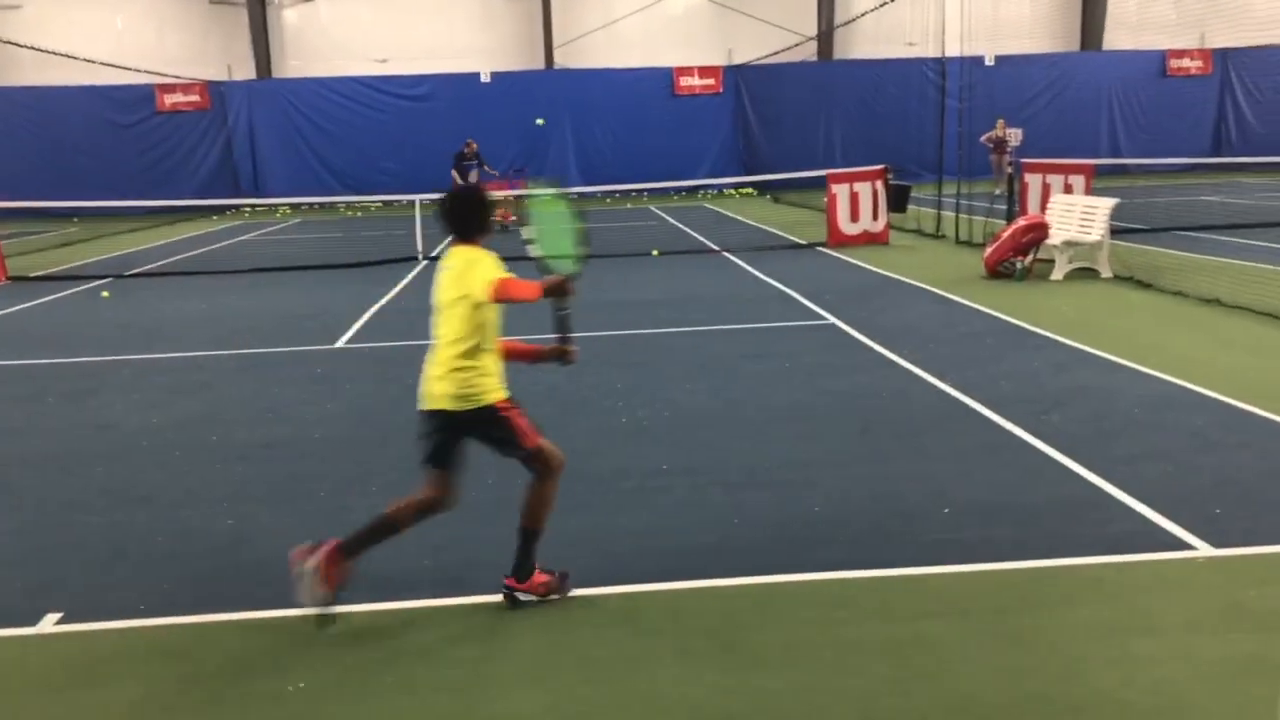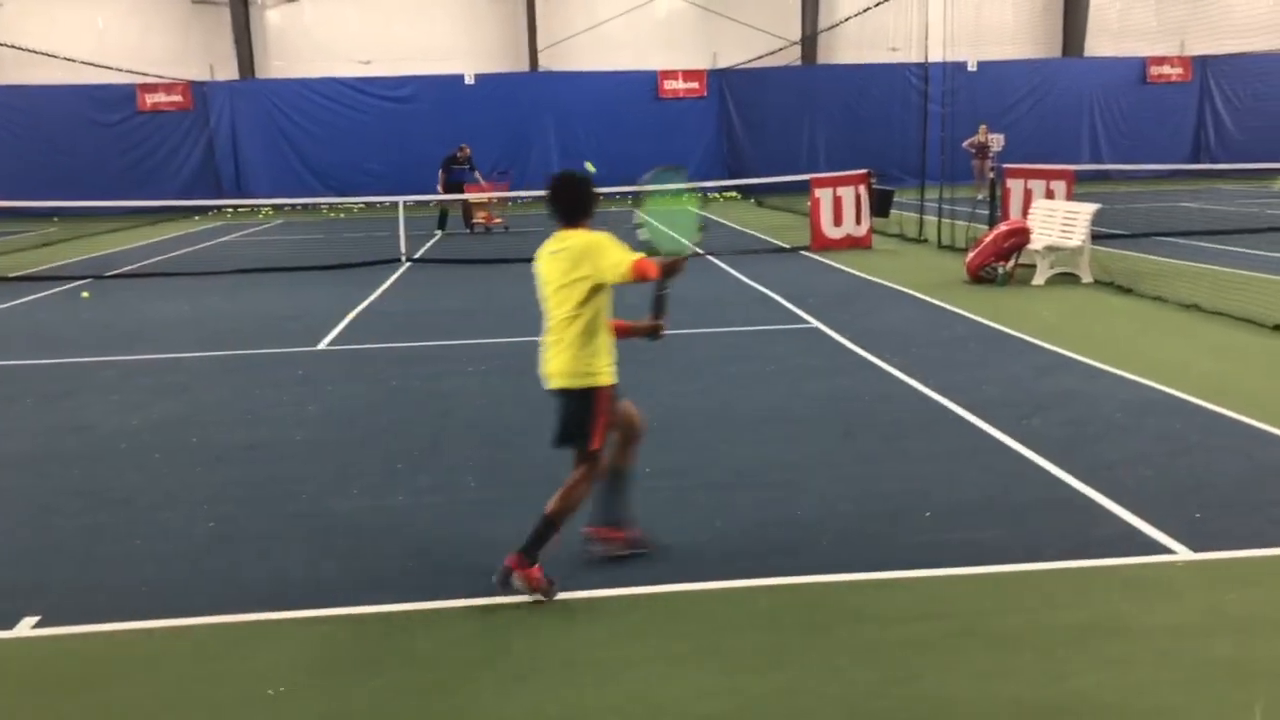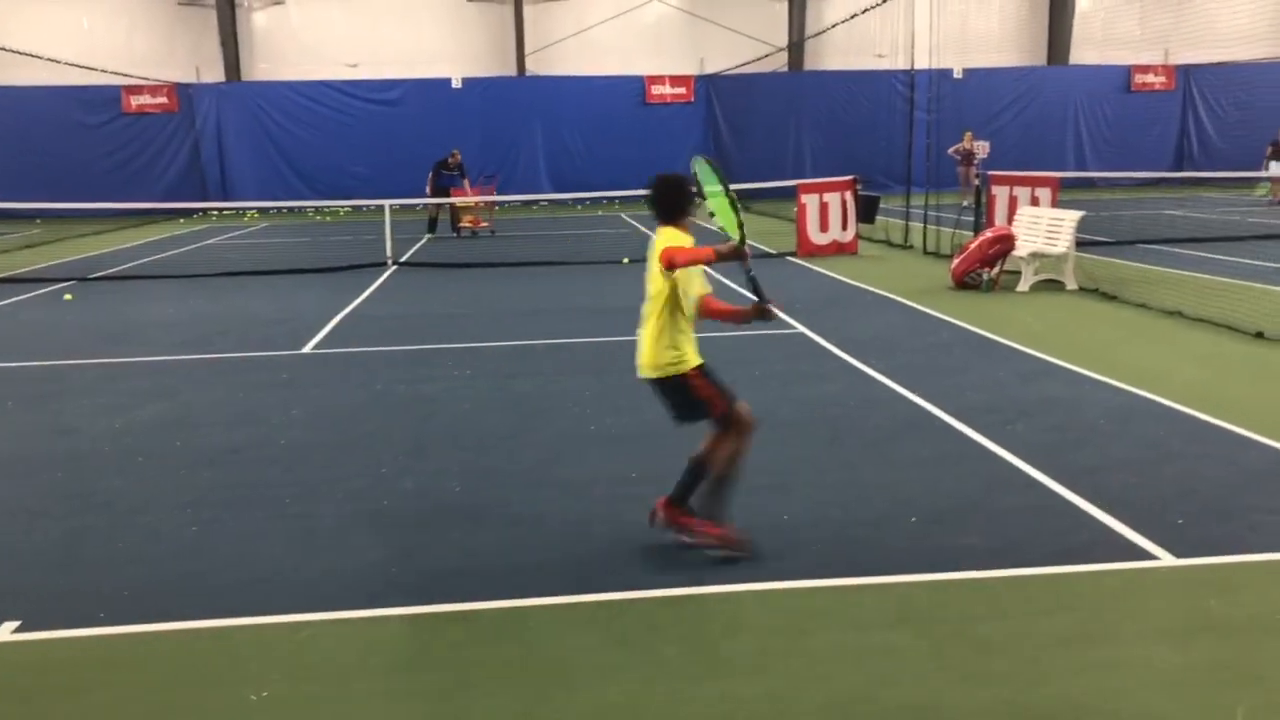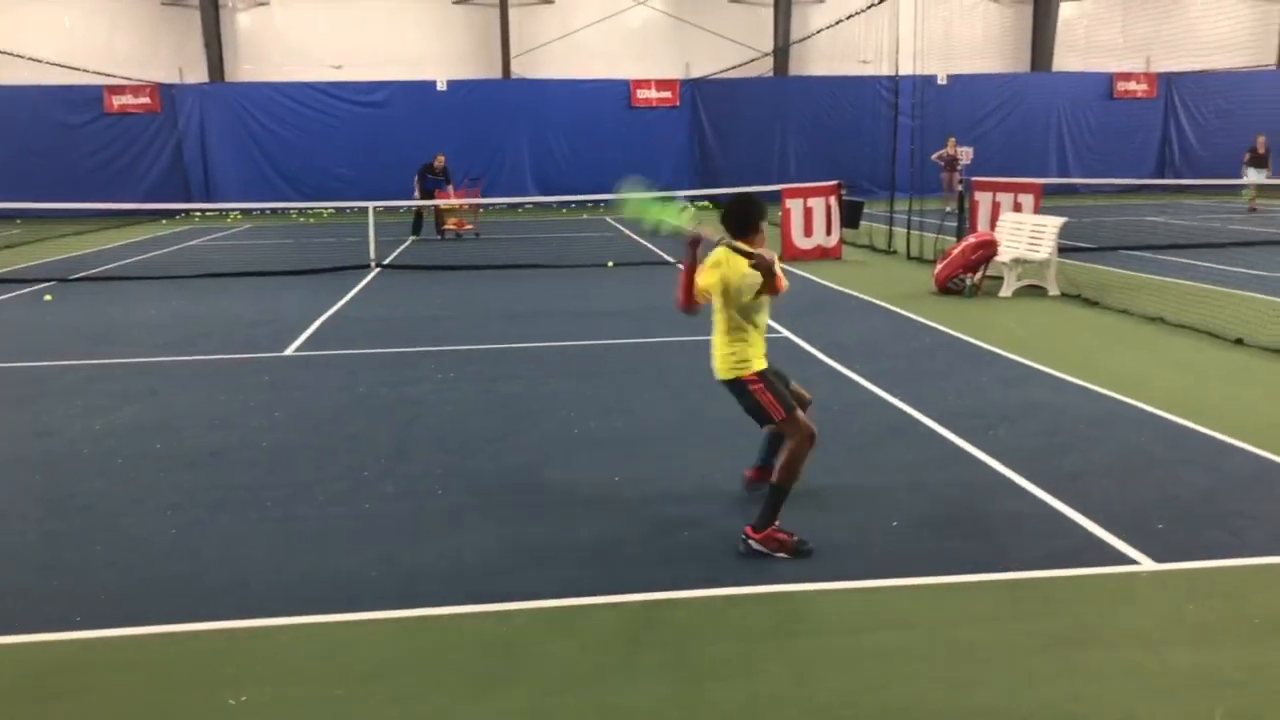
dt=0.2s
person 1, frame 1
left shoulder: (451, 266)
right shoulder: (480, 263)
right elbow: (504, 290)
left wrist: (546, 353)
right wrist: (545, 287)
left hip: (440, 392)
right hip: (477, 394)
left knee: (436, 496)
right knee: (549, 465)
left ankle: (332, 557)
right ankle: (523, 578)
person 1, frame 2
left shoulder: (545, 254)
right shoulder: (597, 244)
right elbow: (642, 270)
left wrist: (636, 328)
right wrist: (667, 267)
left hip: (561, 367)
right hip: (586, 372)
left knee: (630, 424)
right knee: (588, 467)
left ankle: (611, 526)
right ankle: (522, 563)
person 1, frame 3
left shoulder: (668, 241)
right shoulder: (674, 243)
left elbow: (704, 306)
right elbow: (670, 260)
left wrist: (751, 312)
right wrist: (715, 252)
left hip: (661, 358)
right hip: (672, 361)
left knee: (730, 424)
right knee: (741, 423)
left ankle: (675, 508)
right ankle: (708, 521)
person 1, frame 4
left shoulder: (762, 259)
right shoulder: (719, 261)
left elbow: (776, 286)
right elbow: (689, 305)
left wrist: (768, 267)
right wrist: (690, 262)
left hip: (753, 360)
right hip: (741, 365)
left knee: (800, 401)
right knee: (802, 434)
left ankle: (762, 472)
right ankle: (761, 531)
